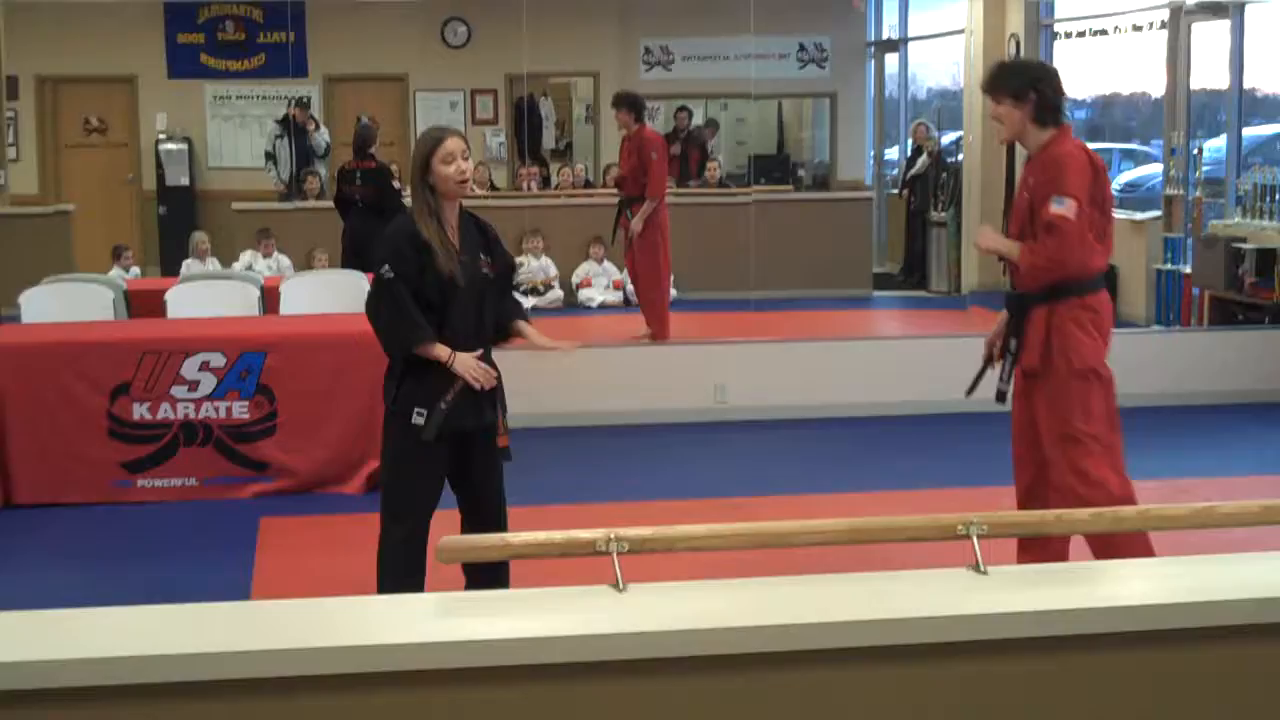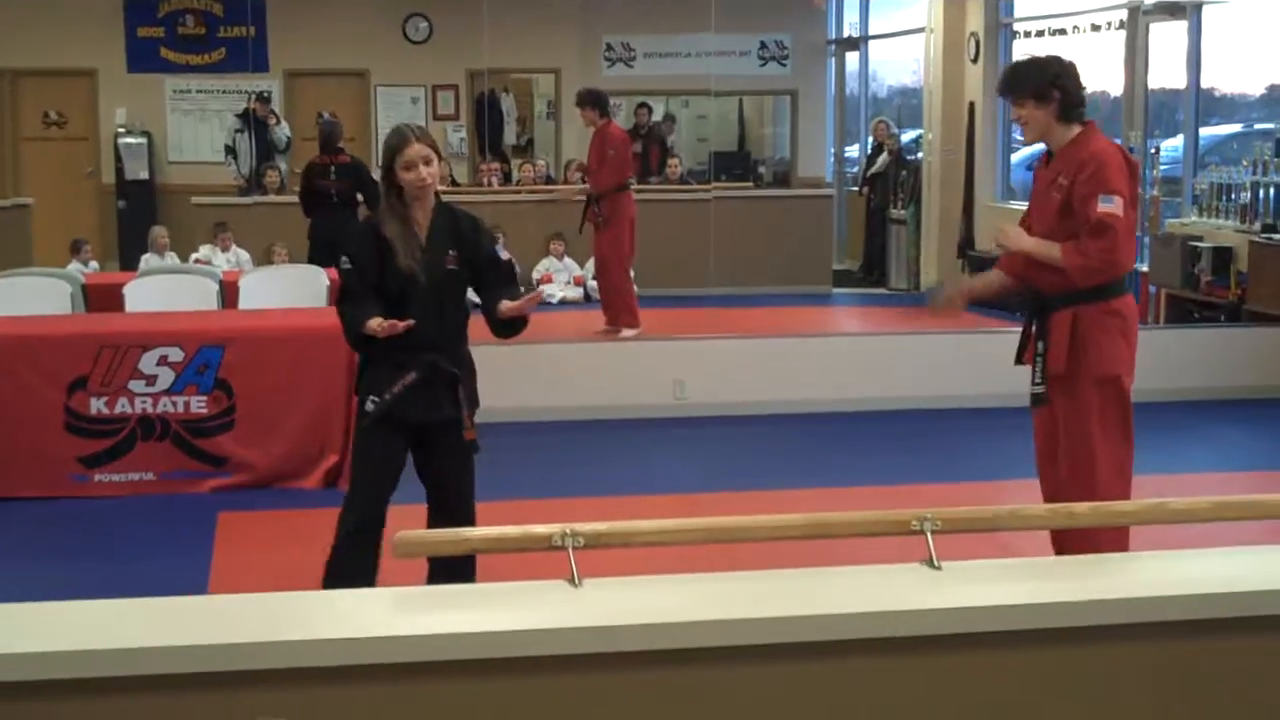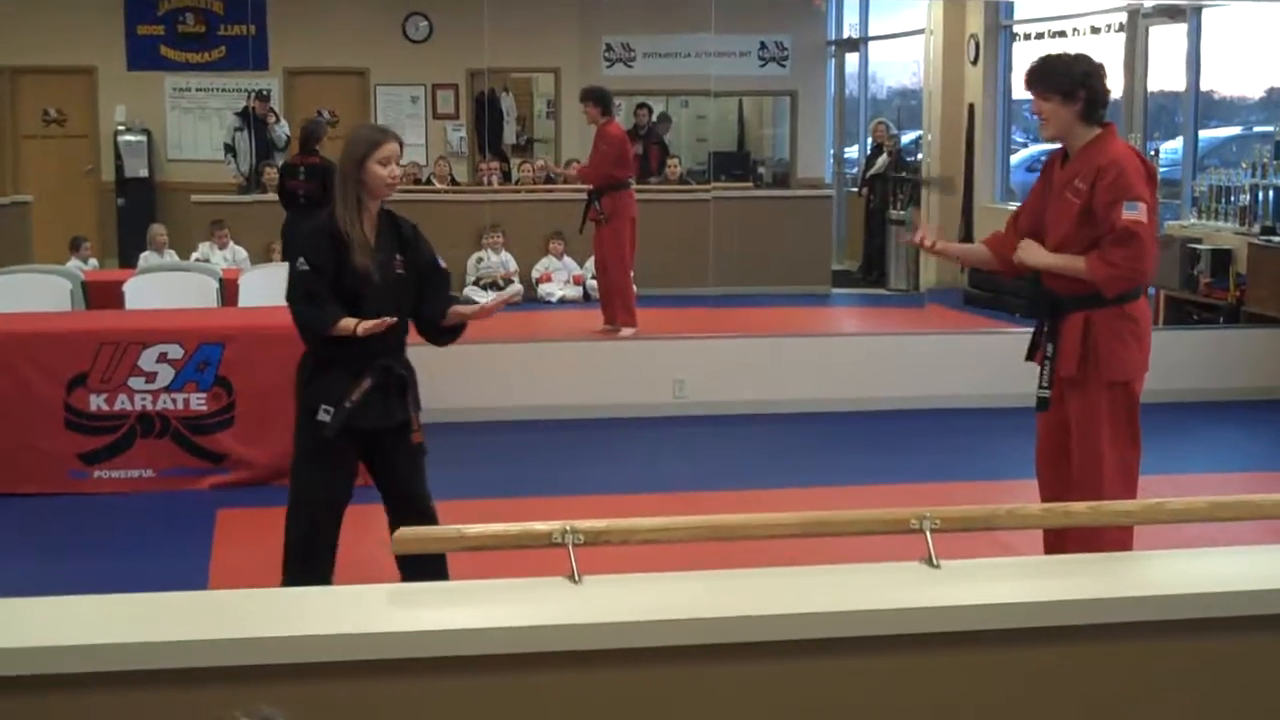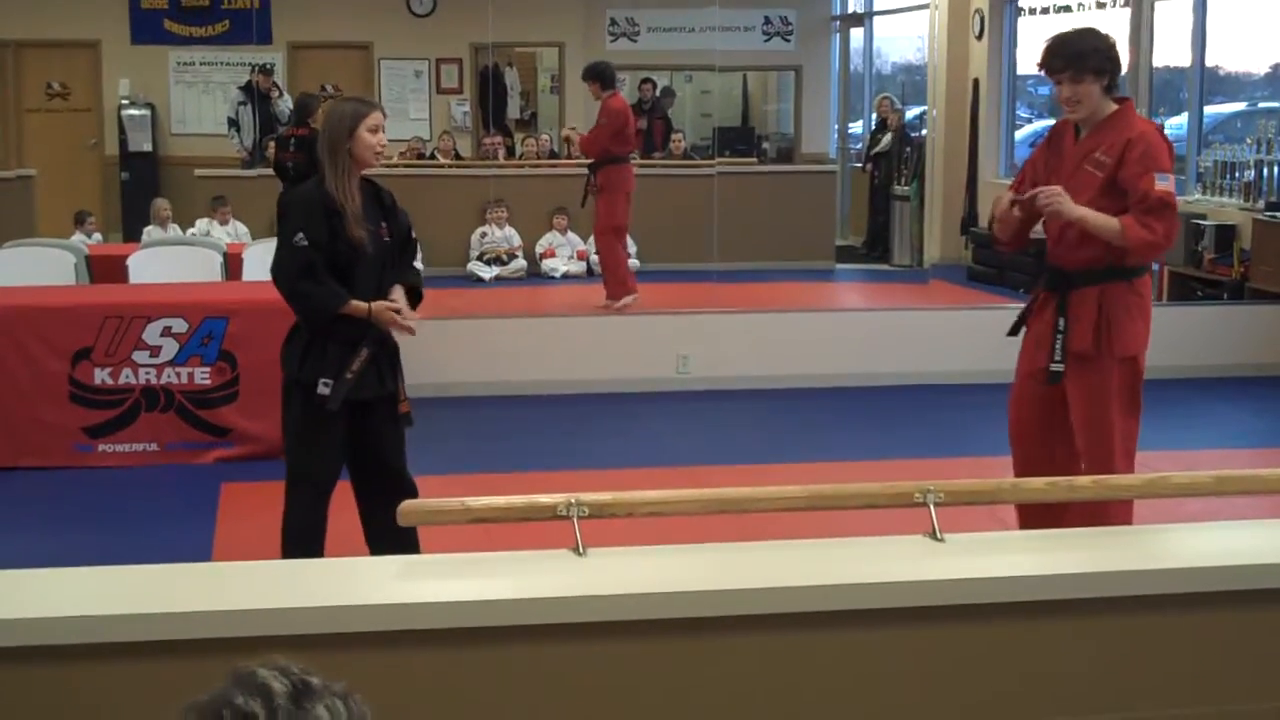
dt=0.5s
person 1, frame 1
left shoulder: (1066, 161)
right shoulder: (1041, 161)
left elbow: (1059, 256)
left wrist: (998, 244)
right wrist: (1008, 320)
left hip: (1070, 324)
right hip: (1046, 323)
left knee: (1084, 460)
right knee: (1036, 461)
person 1, frame 2
left shoulder: (1101, 160)
right shoulder: (1052, 163)
left elbow: (1107, 256)
right elbow: (1027, 258)
left wrist: (1030, 243)
right wrist: (972, 288)
left hip: (1094, 328)
right hip: (1057, 328)
left knee: (1095, 468)
right knee: (1057, 465)
person 1, frame 3
left shoulder: (1119, 165)
right shoulder: (1059, 164)
left elbow: (1130, 263)
right elbow: (1014, 245)
left wrist: (1049, 260)
right wrist: (948, 248)
left hip: (1107, 334)
right hip: (1066, 330)
left knee: (1102, 470)
right knee: (1057, 465)
person 1, frame 4
left shoulder: (1140, 140)
right shoulder: (1058, 138)
left elbow: (1155, 232)
right elbow: (1012, 232)
left wrist: (1077, 211)
right wrist: (1007, 215)
left hip: (1109, 309)
right hip: (1055, 302)
left knee: (1102, 446)
right knee: (1030, 428)
person 2, frame 1
left shoulder: (480, 232)
right shoulder: (403, 236)
left elbow: (497, 303)
right elbow: (391, 318)
left wrist: (528, 333)
right wrist: (449, 357)
left hip: (477, 385)
right hip: (420, 388)
left knee: (486, 503)
right knee: (408, 508)
person 2, frame 2
left shoulder: (464, 228)
right shoulder: (372, 234)
left elbow: (496, 289)
right elbow: (354, 304)
left wrist: (511, 308)
right wrist: (377, 326)
left hip: (448, 376)
right hip: (388, 377)
left knee: (453, 496)
right knee: (367, 497)
person 2, frame 3
left shoulder: (403, 234)
right shoulder: (321, 232)
left elbow: (429, 305)
right elbow: (308, 310)
left wrist: (465, 312)
right wrist: (355, 326)
left hip: (389, 381)
right hip: (332, 383)
left knee: (410, 495)
right knee: (318, 501)
person 2, frame 4
left shoulder: (381, 201)
right shoulder: (306, 202)
left elbow: (400, 267)
right elbow: (301, 284)
left wrist: (399, 296)
right wrist: (368, 310)
left hip: (374, 353)
right hip: (322, 356)
left knee: (387, 467)
right knee: (313, 474)
person 3, frame 1
left shoulder: (650, 140)
right shoulder: (627, 140)
left elbow: (657, 184)
left wrist: (640, 218)
right wrist: (617, 180)
left hip: (649, 214)
right hip: (633, 211)
left knee: (653, 272)
right knee: (638, 272)
left ankle: (659, 332)
right ankle: (655, 325)
person 3, frame 2
left shoulder: (614, 136)
right shoulder: (600, 134)
left elbow: (607, 178)
left wrist: (576, 191)
right wrist: (584, 170)
left hip: (616, 206)
right hip: (604, 206)
left knee: (617, 265)
right knee: (603, 266)
left ankle: (630, 322)
right ankle: (614, 320)
person 3, frame 3
left shoulder: (612, 135)
right shoulder: (604, 132)
left elbow: (593, 174)
left wrist: (560, 172)
right wrist: (580, 170)
left hip: (616, 204)
right hip: (607, 203)
left knee: (617, 264)
right knee: (603, 264)
left ankle: (627, 321)
right ankle: (613, 319)
person 3, frame 4
left shoulder: (612, 108)
right shoulder: (614, 104)
left elbow: (591, 146)
left wrist: (572, 135)
right wrist: (579, 137)
left hip: (612, 177)
right hip: (613, 175)
left knee: (606, 234)
right knee: (612, 235)
left ankle: (624, 289)
right ankle: (616, 293)
